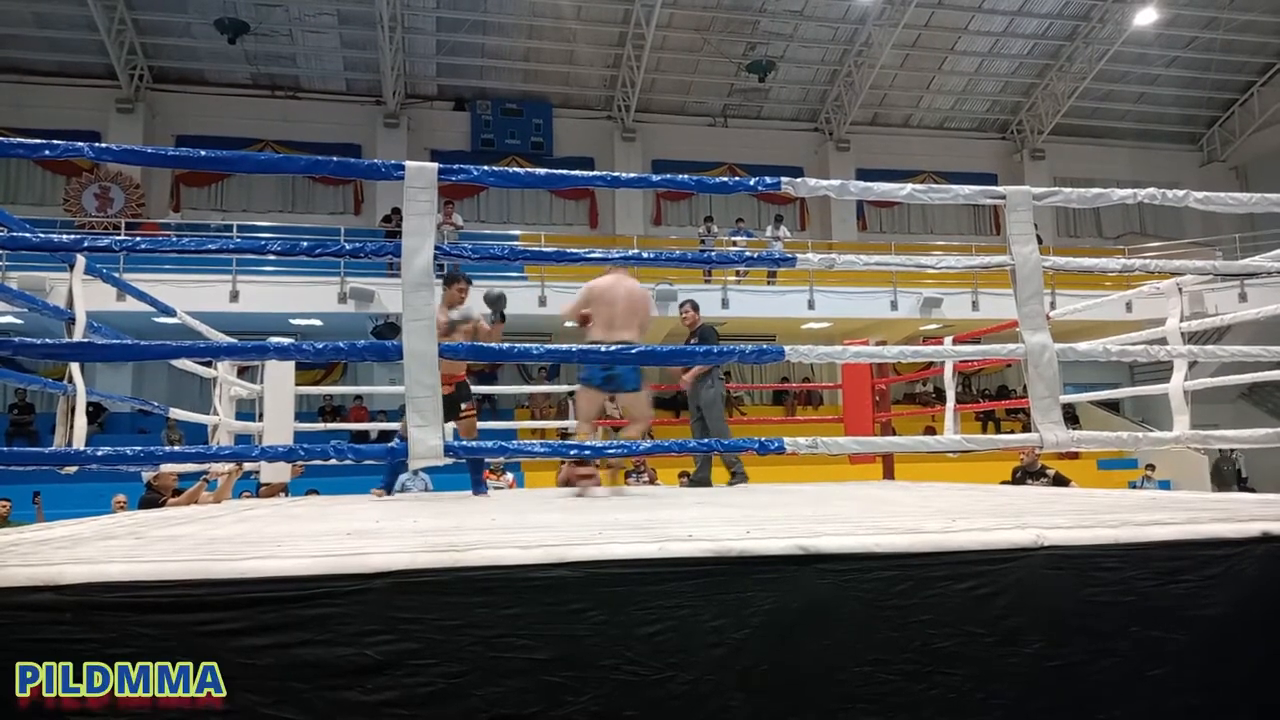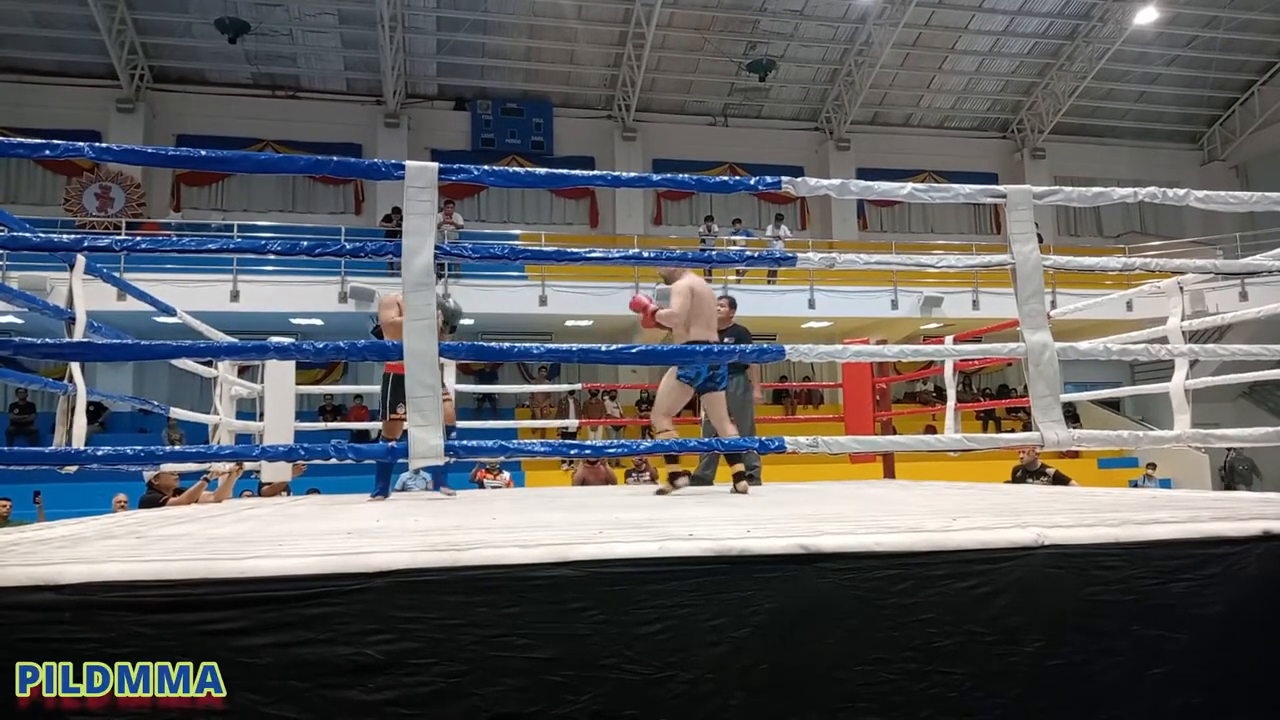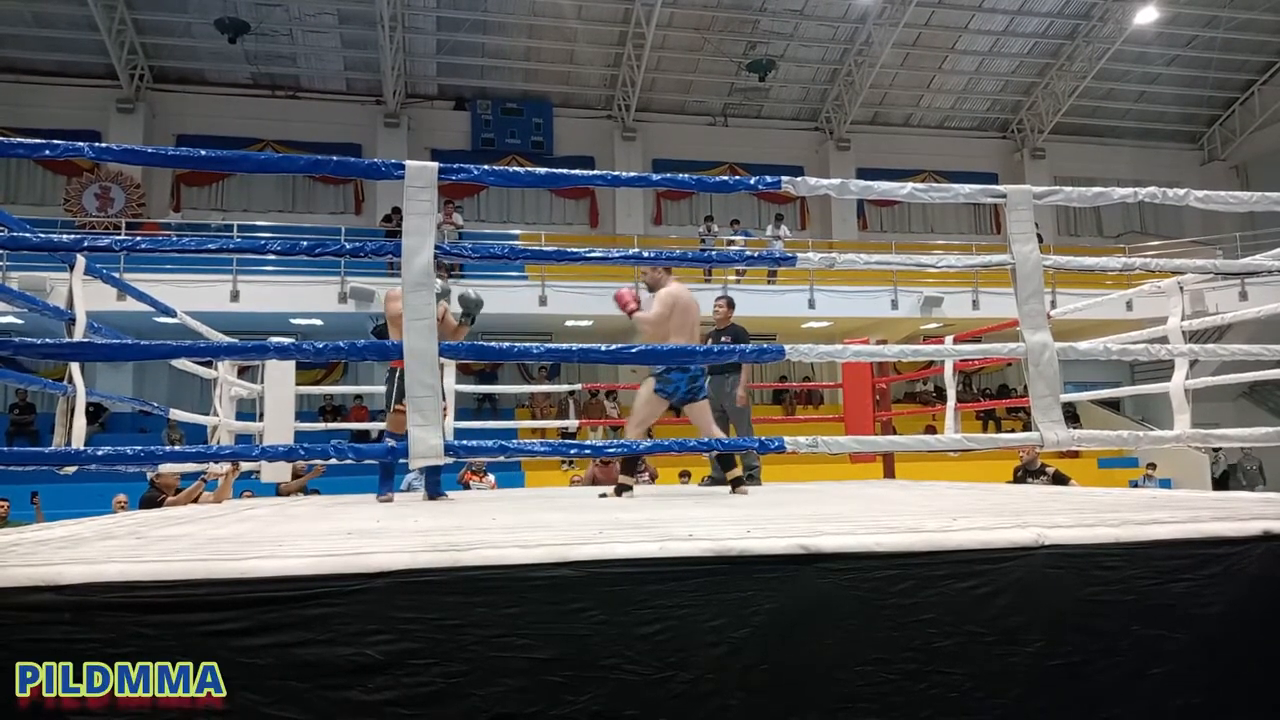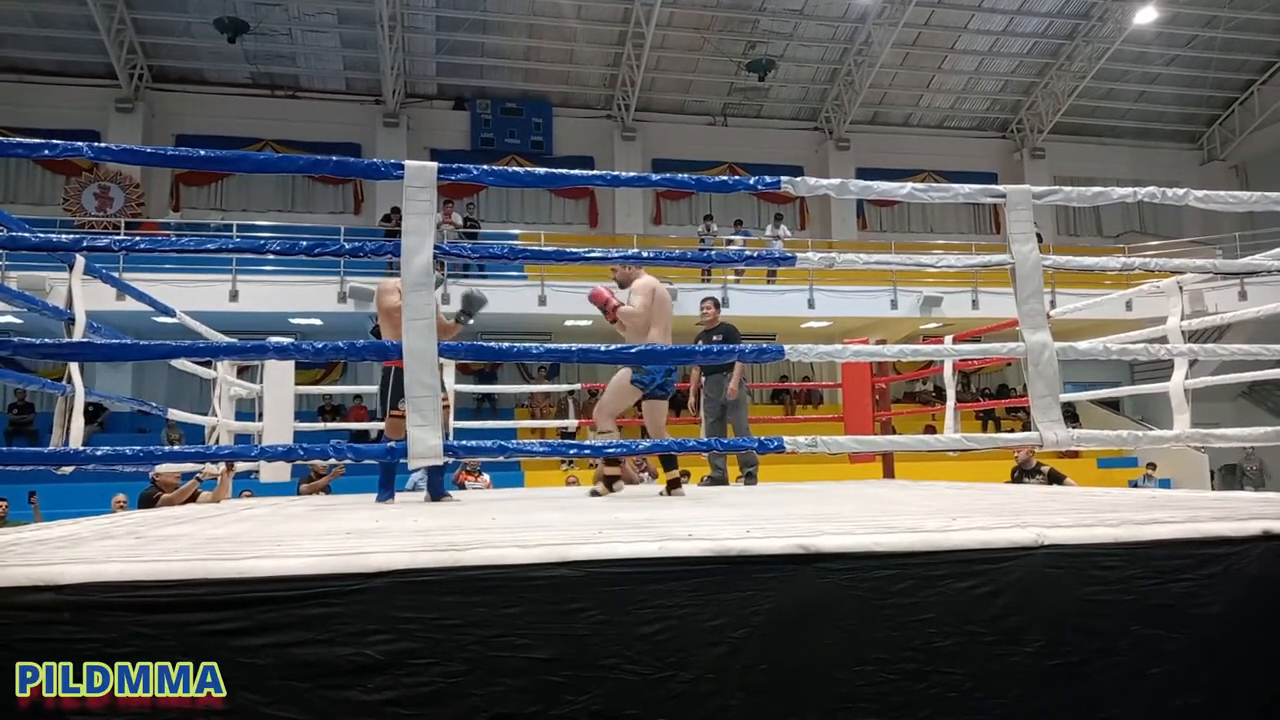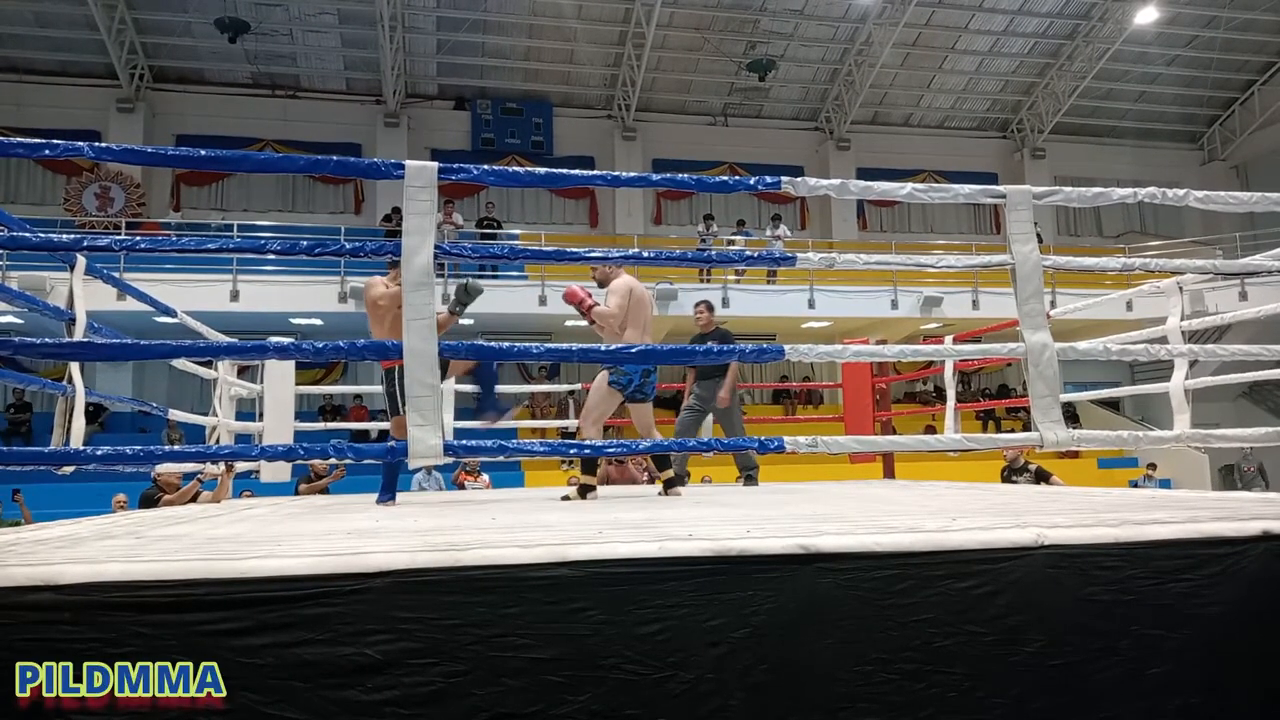
dt=0.5s
person 1, frame 1
left shoulder: (596, 285)
right shoulder: (641, 292)
left elbow: (570, 314)
left wrist: (586, 317)
left knee: (587, 422)
right knee: (640, 419)
right ankle: (614, 468)
person 1, frame 2
left shoulder: (681, 285)
right shoulder: (703, 286)
left elbow: (675, 316)
left wrist: (650, 309)
right wrist: (658, 318)
left knee: (660, 415)
right knee: (722, 421)
left ankle: (675, 475)
right ankle: (740, 478)
person 1, frame 3
left shoulder: (666, 294)
right shoulder: (686, 296)
left elbow: (650, 325)
left wrist: (628, 307)
right wrist: (637, 311)
left hip: (672, 368)
right hip: (693, 368)
left knee: (635, 425)
right knee: (709, 428)
left ankle: (624, 486)
right ankle: (738, 480)
person 1, frame 4
left shoulder: (642, 284)
right shoulder: (656, 289)
left elbow: (637, 318)
left wrist: (611, 304)
right wrist: (611, 313)
right hip: (665, 362)
left knee: (603, 413)
right knee: (657, 428)
left ankle: (612, 477)
right ankle: (674, 484)
person 1, frame 5
left shoulder: (620, 285)
right shoulder: (639, 289)
left elbow: (612, 319)
left wrist: (585, 302)
right wrist: (589, 314)
left hip: (625, 361)
right hip: (644, 363)
left knee: (590, 421)
right knee: (647, 428)
left ankle: (587, 487)
right ankle: (671, 483)
person 2, frame 1
left shoulder: (471, 316)
right shoulder: (433, 313)
left elbow: (493, 339)
left wrist: (498, 315)
right wrist: (447, 328)
left hip: (457, 383)
left knee: (469, 434)
left ankle: (478, 486)
person 2, frame 2
left shoulder: (433, 308)
right shoulder: (392, 301)
left elbow: (440, 342)
right elbow: (391, 327)
left wrist: (449, 326)
right hip: (397, 375)
left knee: (448, 418)
right knee: (391, 432)
left ankle: (440, 480)
right ankle: (381, 489)
person 2, frame 3
left shoulder: (441, 304)
right shoulder: (397, 295)
left elbow: (456, 336)
right elbow: (398, 318)
left wrist: (468, 317)
left hip: (430, 372)
right hip: (403, 370)
right knee: (396, 426)
left ankle: (433, 489)
right ankle: (385, 488)
person 2, frame 4
right shoulder: (389, 287)
left elbow: (444, 333)
right elbow: (394, 311)
left wrist: (464, 316)
right hip: (398, 369)
left knee: (438, 429)
right knee: (395, 430)
left ankle: (436, 490)
right ankle: (385, 492)
person 2, frame 5
right shoulder: (378, 285)
left elbow: (439, 327)
right elbow: (382, 301)
left wrist: (459, 305)
right hip: (397, 366)
right knee: (402, 429)
left ankle: (490, 410)
right ankle: (386, 493)
person 3, frame 1
left shoulder: (707, 331)
right shoulder: (689, 339)
left wrist: (691, 375)
left hip: (709, 382)
right hip: (693, 386)
left knee: (718, 428)
right knee: (699, 433)
left ankle: (737, 470)
right ankle: (701, 477)
person 3, frame 2
left shoulder: (740, 332)
left elbow: (752, 361)
left wrist: (756, 388)
left hip: (737, 383)
left knee: (746, 431)
right knee: (710, 431)
left ankle: (753, 473)
right ankle: (704, 475)
person 3, frame 3
left shoulder: (738, 332)
right shoulder: (710, 336)
left wrist: (742, 388)
left hip: (733, 383)
right hip: (713, 385)
left knee: (743, 430)
left ankle: (752, 473)
right ankle: (719, 474)
person 3, frame 4
left shoulder: (728, 330)
right shoulder: (700, 338)
right elbow: (696, 368)
left wrist: (734, 381)
right wrist: (692, 394)
left hip: (730, 383)
right hip: (710, 386)
left knee: (741, 428)
right knee: (713, 433)
left ankle: (750, 471)
right ankle: (718, 475)
person 3, frame 5
left shoulder: (723, 335)
right shoulder: (694, 341)
left elbow: (733, 363)
left wrist: (726, 389)
right wrist: (686, 395)
left hip: (720, 388)
right hip: (700, 389)
left knee: (735, 432)
right knee: (682, 427)
left ankle: (750, 473)
right ankle: (677, 473)
